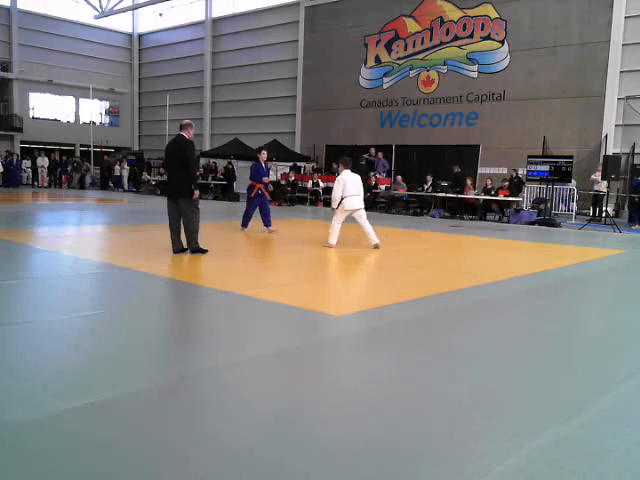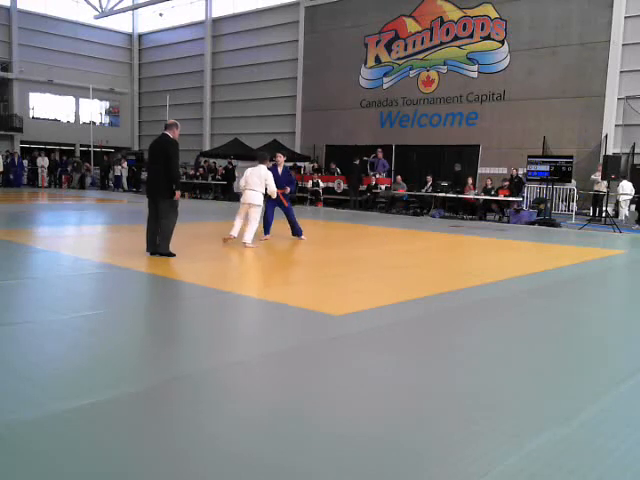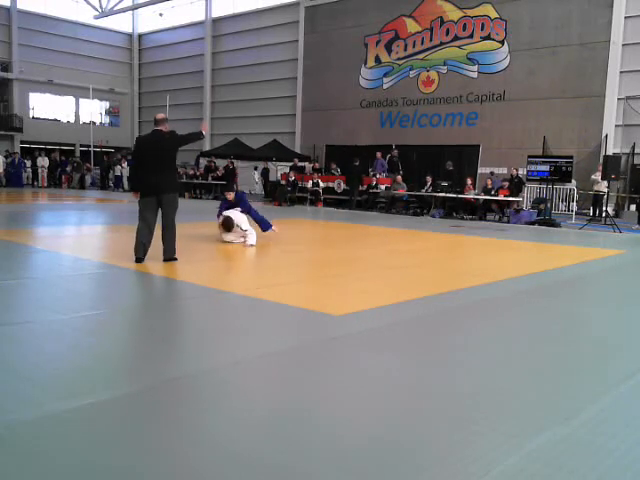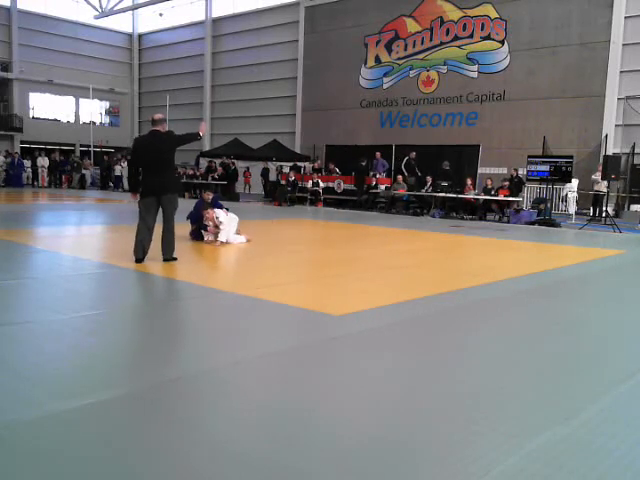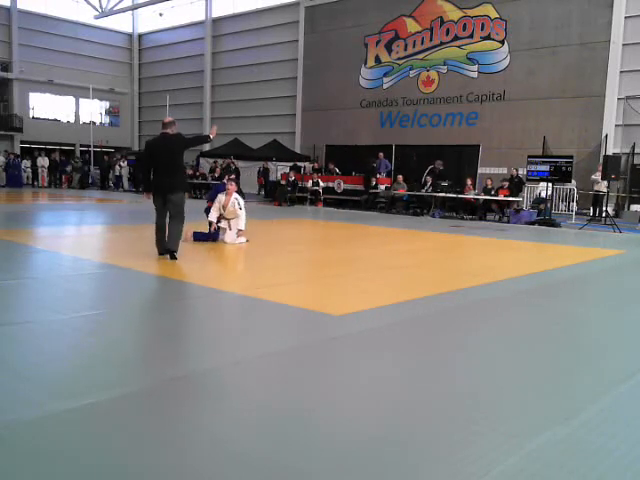
dt=1s
person 1, frame 1
left shoulder: (170, 144)
right shoulder: (188, 144)
left elbow: (166, 166)
right elbow: (192, 168)
right wrist: (195, 187)
left hip: (171, 187)
right hip: (184, 188)
left knee: (174, 218)
right knee: (192, 215)
left ankle: (177, 246)
right ankle: (194, 245)
person 1, frame 2
left shoulder: (154, 143)
right shoulder: (172, 143)
right elbow: (174, 168)
right wrist: (177, 187)
left hip: (152, 186)
right hip: (165, 188)
left knee: (154, 217)
right knee: (170, 216)
left ankle: (153, 248)
right ankle: (163, 248)
person 1, frame 3
left shoulder: (141, 141)
right shoulder: (171, 138)
left elbow: (135, 166)
right elbow: (188, 138)
left wrist: (135, 187)
right wrist: (202, 132)
left hip: (148, 187)
right hip: (168, 187)
left knee: (145, 221)
right knee: (169, 221)
left ankle: (139, 254)
right ankle: (168, 254)
person 1, frame 4
left shoulder: (139, 141)
right shoulder: (169, 138)
left elbow: (133, 167)
right elbow: (186, 138)
left wrist: (134, 188)
right wrist: (200, 133)
left hip: (148, 187)
right hip: (168, 187)
left knee: (145, 221)
right knee: (169, 221)
left ankle: (139, 254)
right ankle: (167, 254)
person 1, frame 5
left shoulder: (151, 143)
right shoulder: (178, 140)
left elbow: (146, 168)
right elbow: (195, 140)
left wrist: (147, 188)
right wrist: (210, 136)
left hip: (158, 187)
right hip: (176, 186)
left knee: (161, 217)
right knee: (176, 218)
left ankle: (161, 248)
right ankle: (171, 247)
